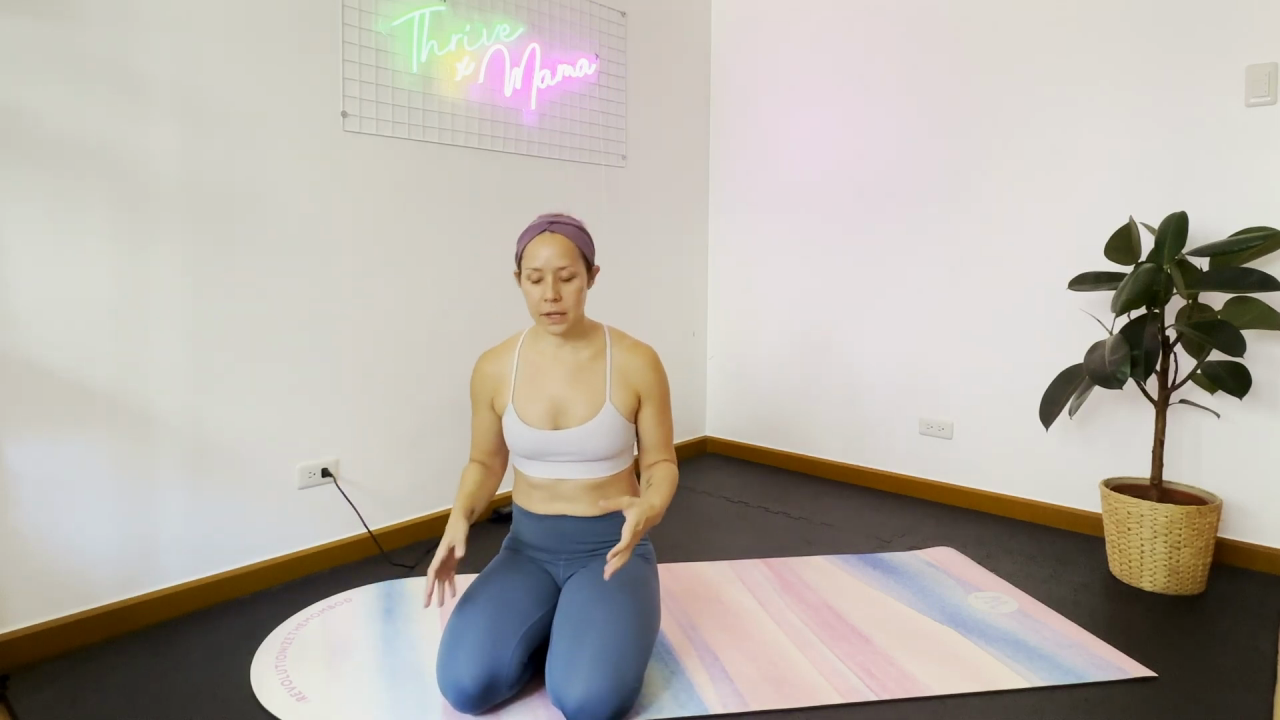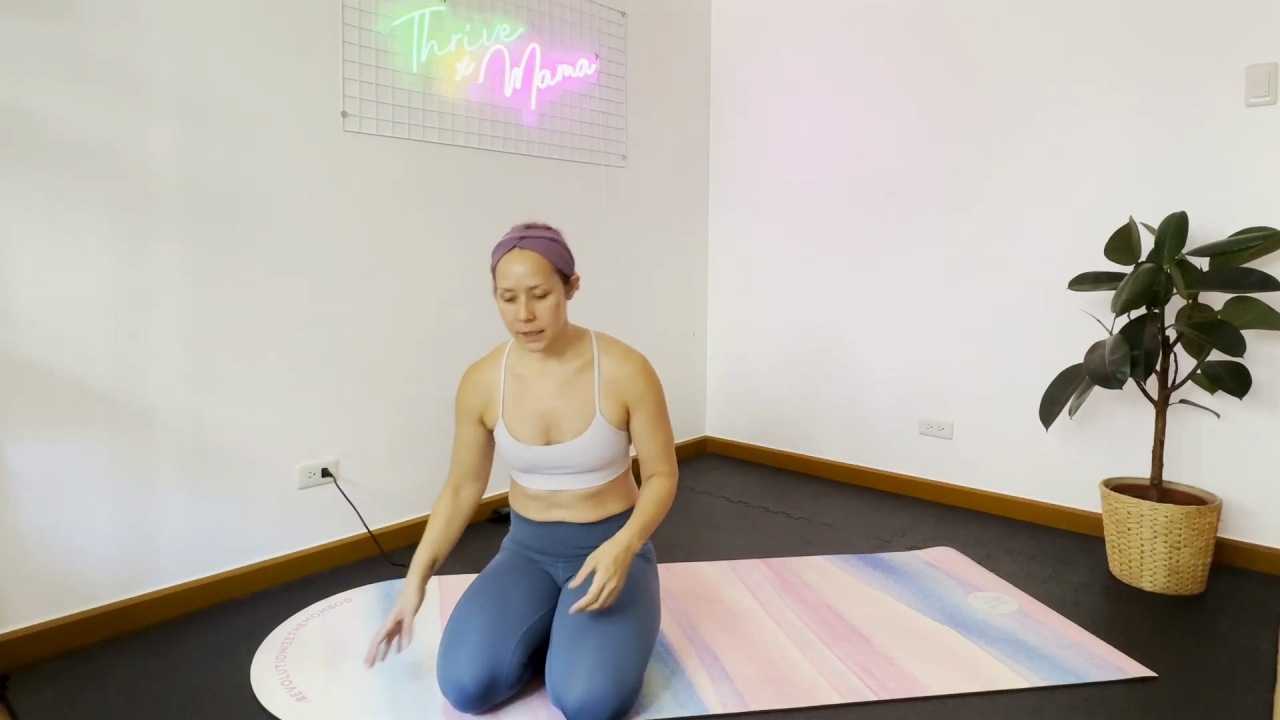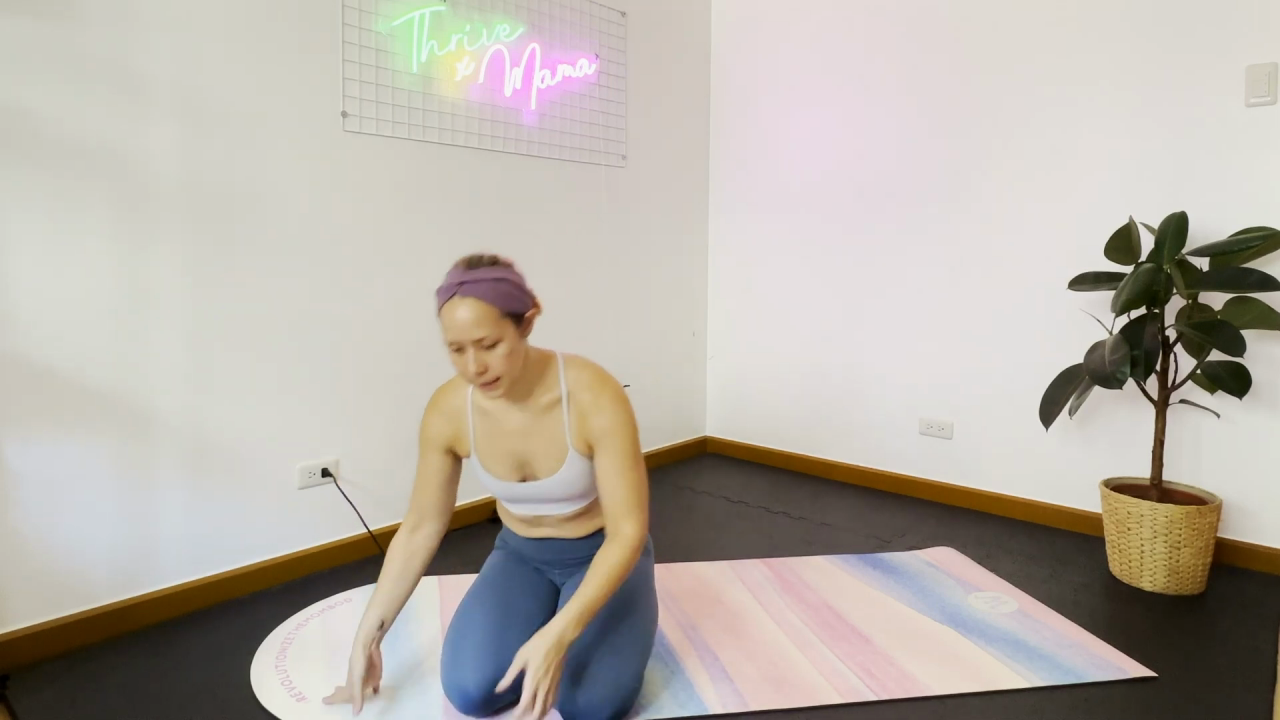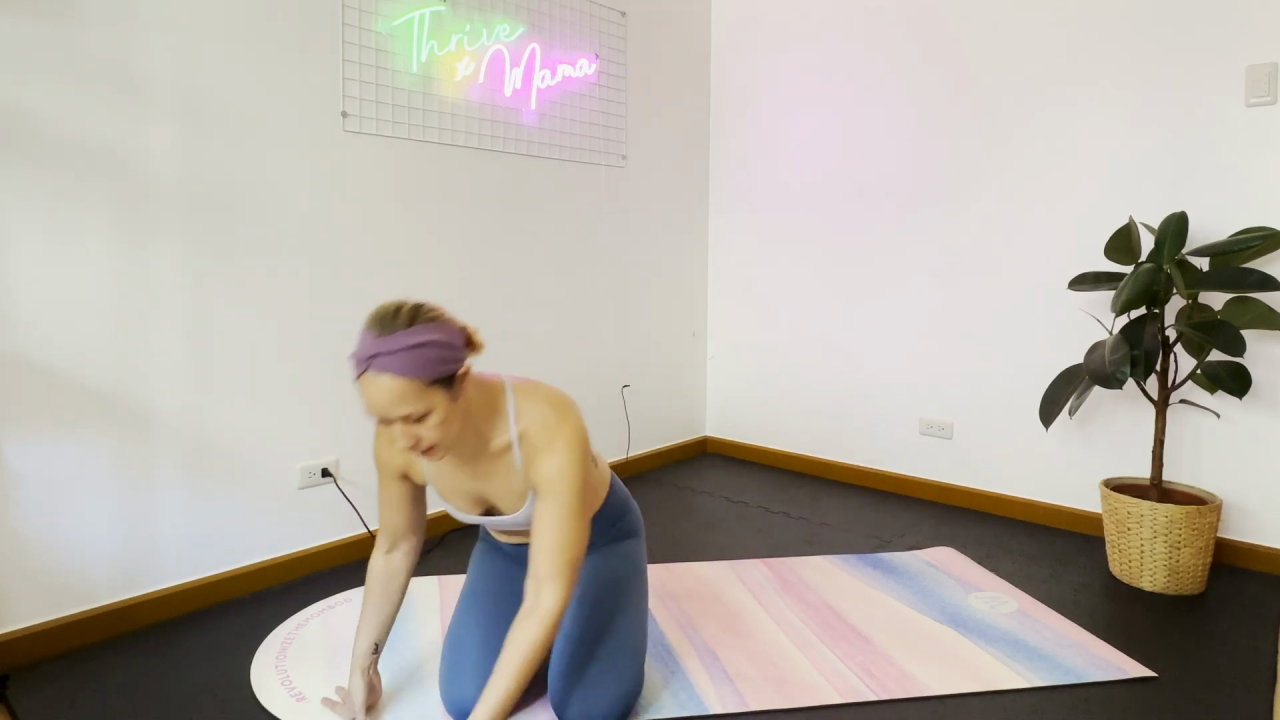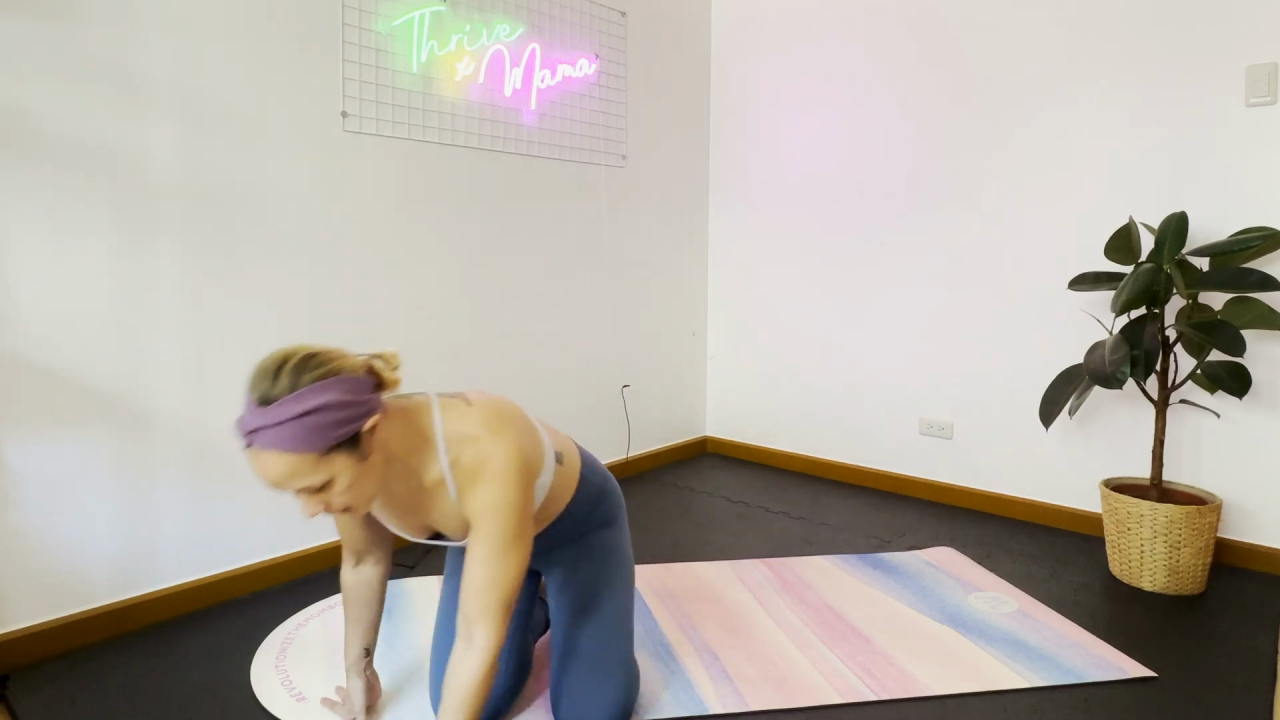
dt=0.2s
person 1, frame 1
left shoulder: (634, 362)
right shoulder: (493, 367)
left elbow: (661, 464)
right elbow: (482, 462)
left wrist: (645, 510)
right wrist: (458, 520)
left hip: (611, 548)
right hip: (529, 546)
left ankle: (598, 627)
right ankle: (549, 629)
person 1, frame 2
left shoulder: (622, 369)
right shoulder: (481, 380)
left elbow: (661, 476)
right elbow: (462, 485)
left wrist: (618, 548)
right wrist: (416, 579)
left hip: (614, 548)
right hip: (529, 547)
left ankle: (586, 622)
right ankle: (555, 626)
person 1, frame 3
left shoulder: (595, 394)
right shoulder: (448, 410)
left elbow: (630, 528)
right elbow: (420, 527)
left wrist: (557, 638)
right wrist: (367, 639)
left hip: (605, 552)
right hip: (522, 555)
left ankle: (574, 623)
right ankle: (538, 618)
person 1, frame 4
left shoulder: (550, 427)
right shoulder: (397, 440)
left elbow: (549, 597)
right elbow: (394, 551)
right wrist: (362, 667)
left hip: (600, 541)
right hip: (505, 547)
right ankle: (548, 627)
person 1, frame 5
left shoulder: (487, 454)
right shoulder: (345, 462)
left elbow: (480, 637)
right elbow: (363, 563)
right wrist: (358, 673)
left hip: (580, 525)
right hip: (481, 535)
left ankle: (558, 606)
right ankle: (537, 609)
